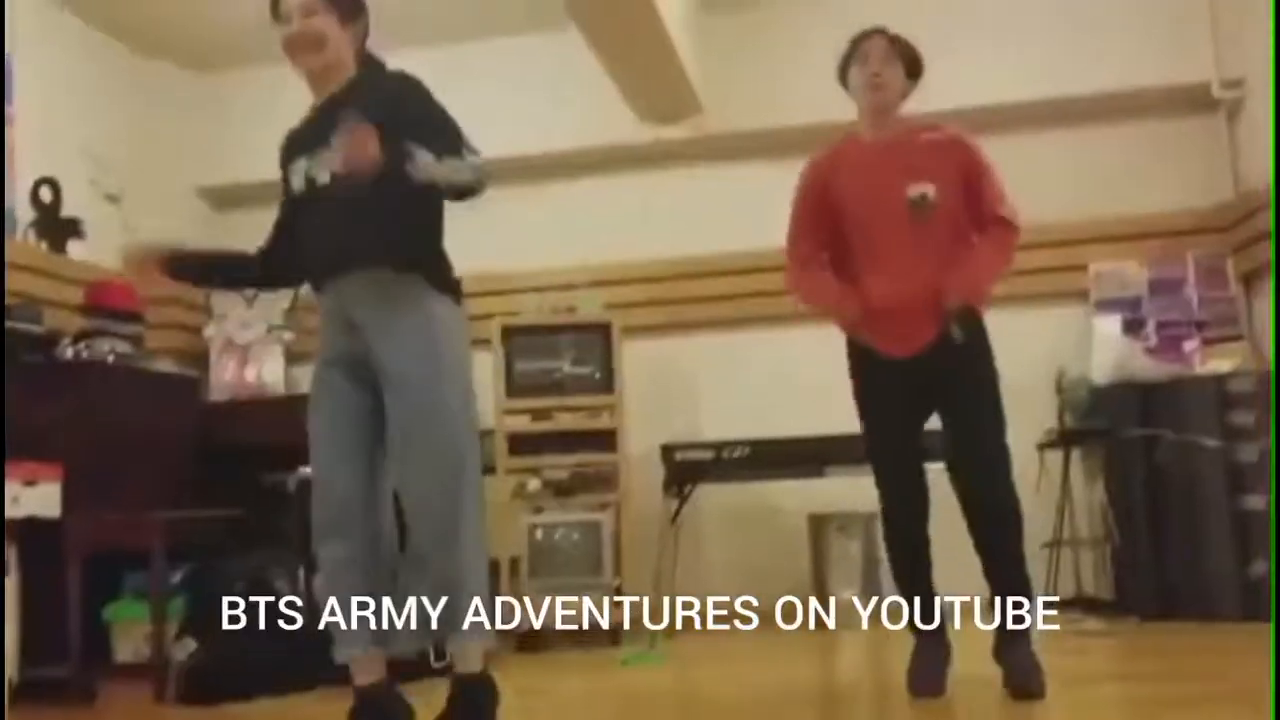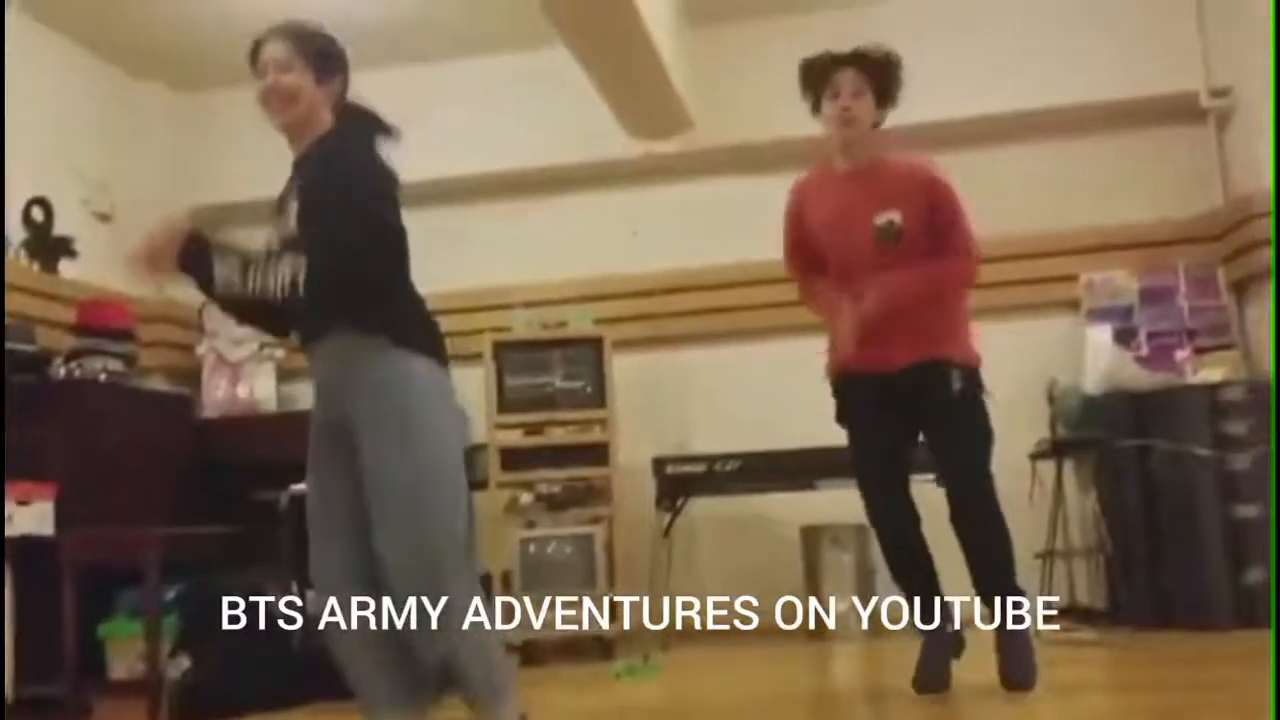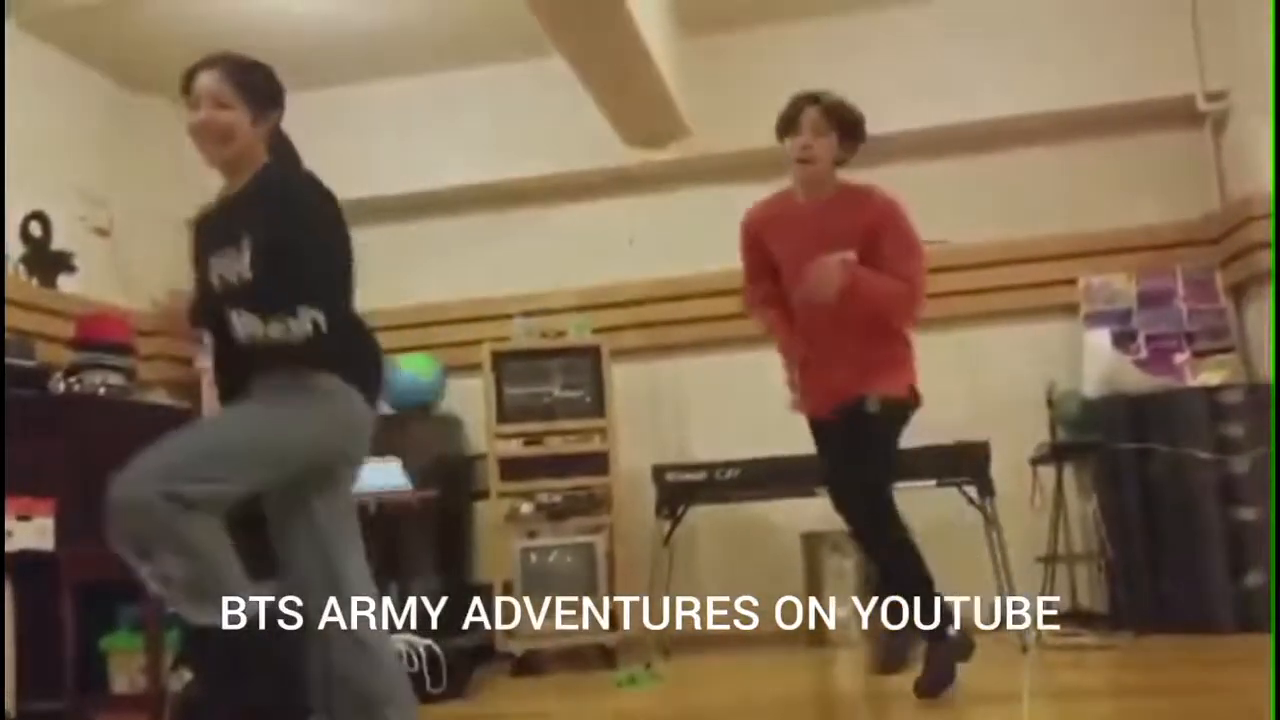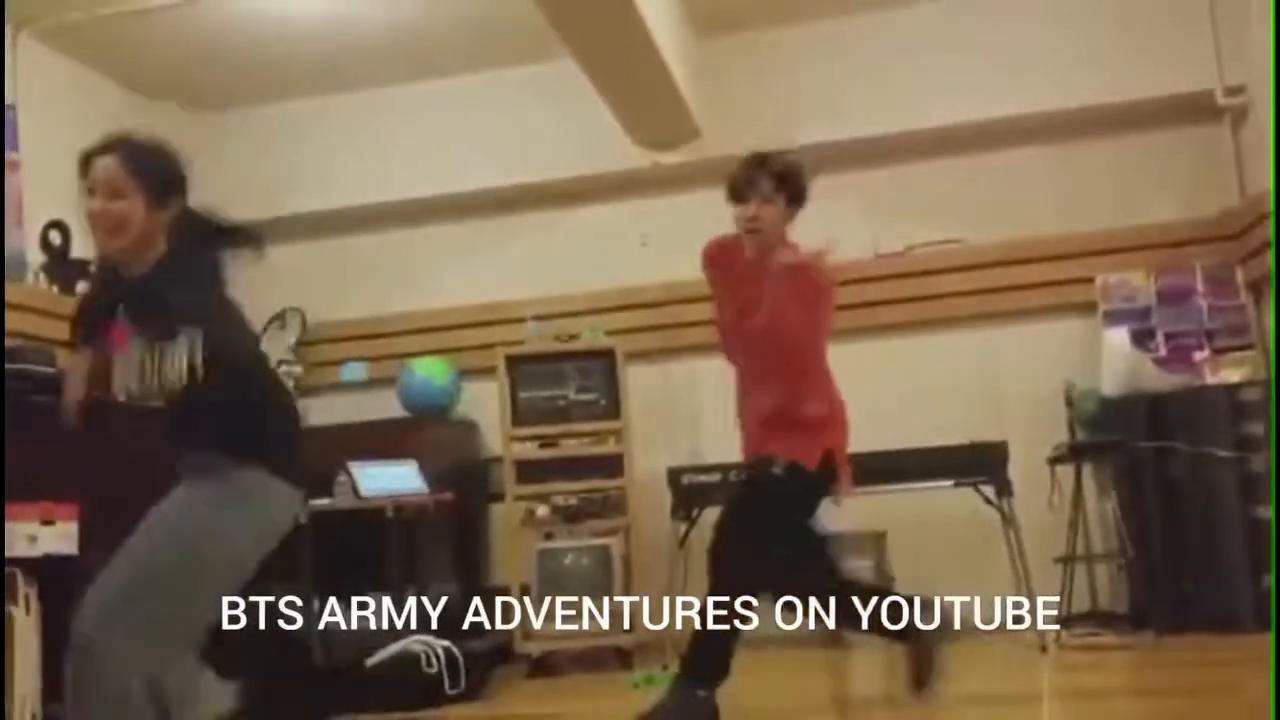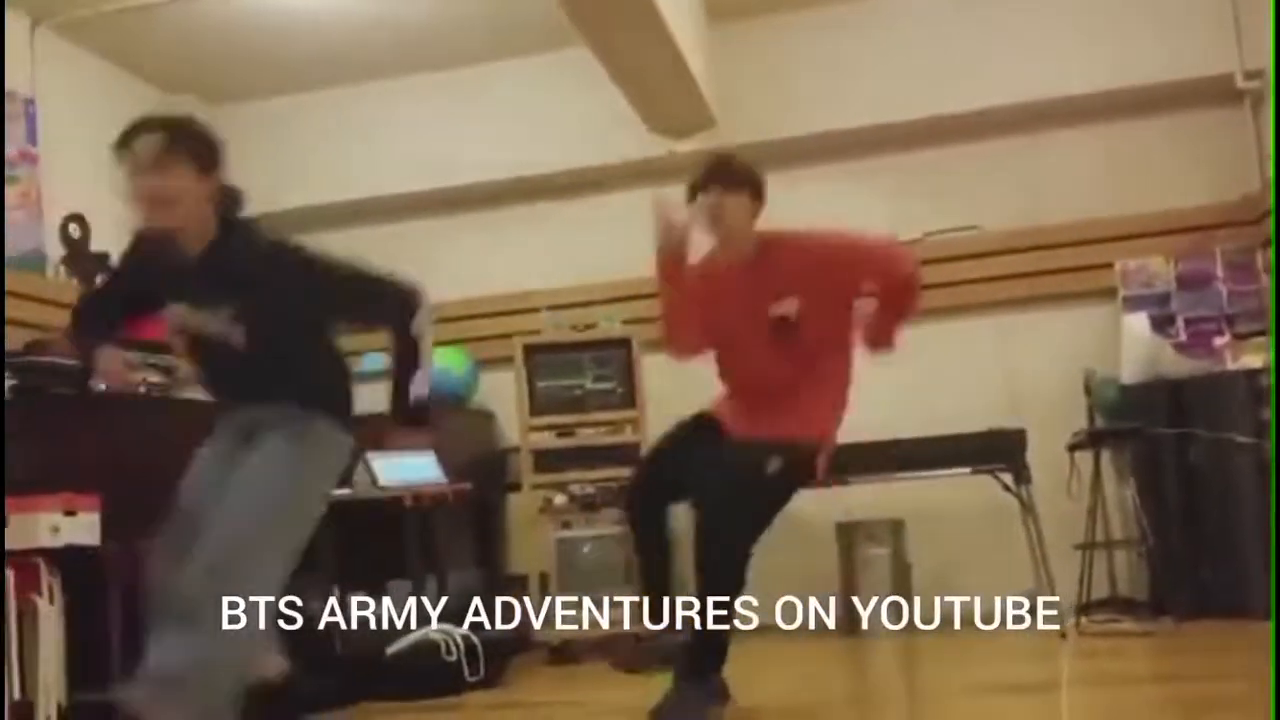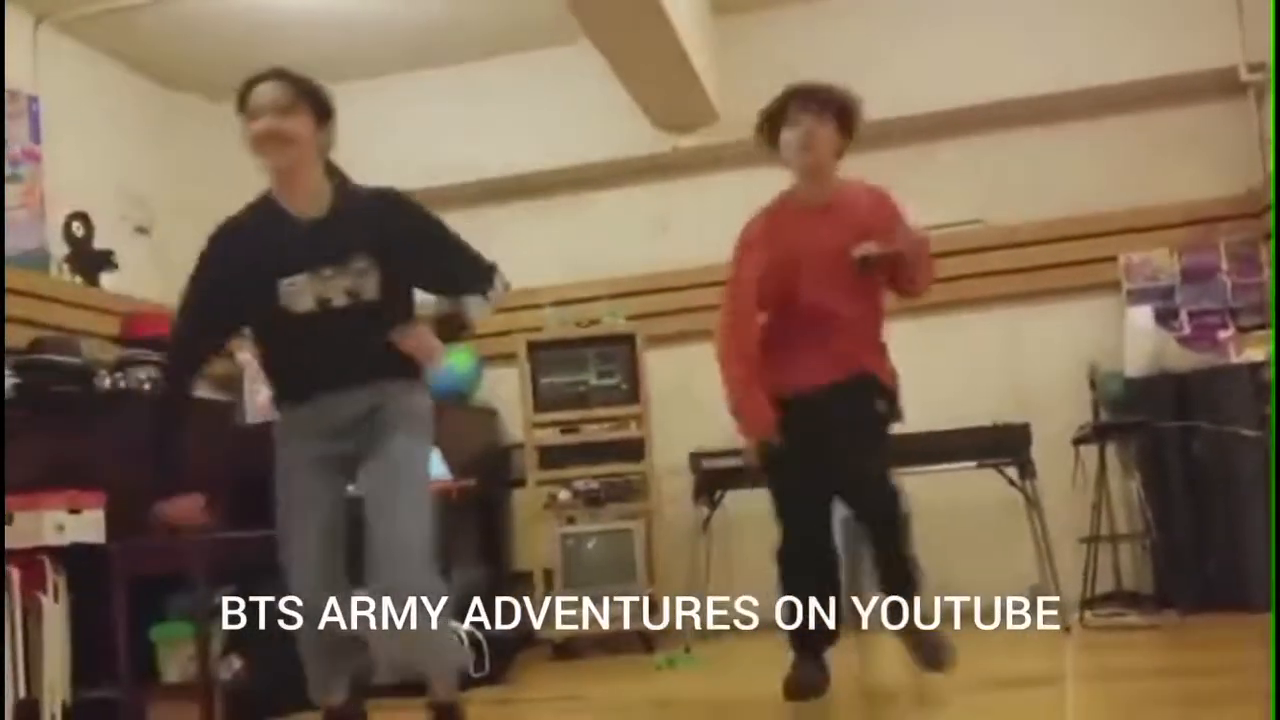
dt=0.3s
person 1, frame 1
left shoulder: (397, 98)
right shoulder: (299, 146)
left elbow: (469, 170)
right elbow: (283, 265)
left wrist: (389, 163)
right wrist: (180, 265)
left hip: (415, 310)
right hip: (340, 326)
left knee: (436, 501)
right knee: (340, 510)
person 1, frame 2
left shoulder: (345, 160)
right shoulder: (308, 184)
left elbow: (308, 276)
right elbow: (283, 312)
left wrist: (194, 253)
right wrist: (193, 260)
left hip: (395, 369)
right hip: (338, 380)
left knee: (425, 569)
right knee: (346, 583)
person 1, frame 3
left shoulder: (299, 200)
right shoulder: (214, 224)
left elbow: (325, 318)
left wrist: (205, 316)
left hip: (323, 392)
right hip: (279, 395)
left knee: (141, 491)
right knee: (326, 592)
left ankle: (232, 632)
person 1, frame 4
left shoulder: (185, 282)
right shoulder: (126, 276)
left elbow: (195, 361)
left wrist: (100, 374)
left hip: (249, 473)
right hip: (221, 468)
left knee: (111, 626)
person 1, frame 5
left shoulder: (265, 263)
right shoulder: (153, 258)
left elbow: (404, 308)
right elbow: (91, 317)
left wrist: (408, 406)
right wrist: (102, 355)
left hip: (307, 425)
right hip: (240, 424)
left knee: (223, 580)
right knee: (175, 566)
right ankle: (252, 670)
person 1, frame 6
left shoulder: (386, 216)
right shoulder: (241, 243)
left elbow: (487, 280)
right elbow: (186, 353)
left wrist: (442, 329)
right wrist: (172, 476)
left hip: (393, 408)
right hip: (306, 424)
left knee: (402, 568)
right knee: (312, 589)
person 2, frame 1
left shoulder: (948, 148)
right shoulder: (829, 168)
left elbow: (1001, 226)
right elbow: (802, 259)
left wrist: (970, 280)
right wrist: (842, 303)
left hip: (952, 334)
right hip: (878, 349)
left knee: (986, 481)
right knee: (901, 498)
left ankle: (1014, 633)
right ankle: (928, 631)
person 2, frame 2
left shoulder: (918, 180)
right shoulder: (806, 196)
left elbow: (961, 263)
left wrist: (888, 293)
right wrist: (838, 308)
left hip: (938, 358)
right hip: (864, 372)
left knee: (971, 500)
right knee: (886, 509)
left ankle: (1012, 630)
right ankle: (938, 633)
person 2, frame 3
left shoulder: (876, 209)
right shoulder: (762, 222)
left elbow: (909, 298)
right elbow: (764, 300)
left wrist: (848, 282)
right wrist: (793, 351)
left hip: (878, 376)
right hip: (820, 386)
left knee: (861, 494)
right knee: (865, 513)
left ankle: (927, 625)
right ankle: (935, 624)
person 2, frame 4
left shoulder: (808, 278)
right shoulder: (717, 257)
left elbow: (790, 355)
left wrist: (779, 280)
left hip: (805, 437)
right hip: (765, 435)
left knee: (734, 554)
right knee: (797, 574)
right ankle: (909, 627)
person 2, frame 5
left shoulder: (806, 256)
right shoulder: (698, 276)
left elbow: (899, 269)
right elbow: (681, 343)
left wrist: (881, 329)
right wrist: (671, 256)
left hip: (792, 429)
right hip: (733, 418)
left knee: (720, 539)
right knee: (644, 493)
right ankle: (665, 627)
person 2, frame 6
left shoulder: (873, 206)
right shoulder: (766, 230)
left elbow: (908, 286)
right elbow: (737, 322)
left wrist: (913, 261)
right wrist: (748, 408)
left hip: (858, 378)
right hip: (786, 391)
left knee: (871, 495)
right knee: (802, 529)
left ankle: (908, 611)
right ankle: (809, 649)
